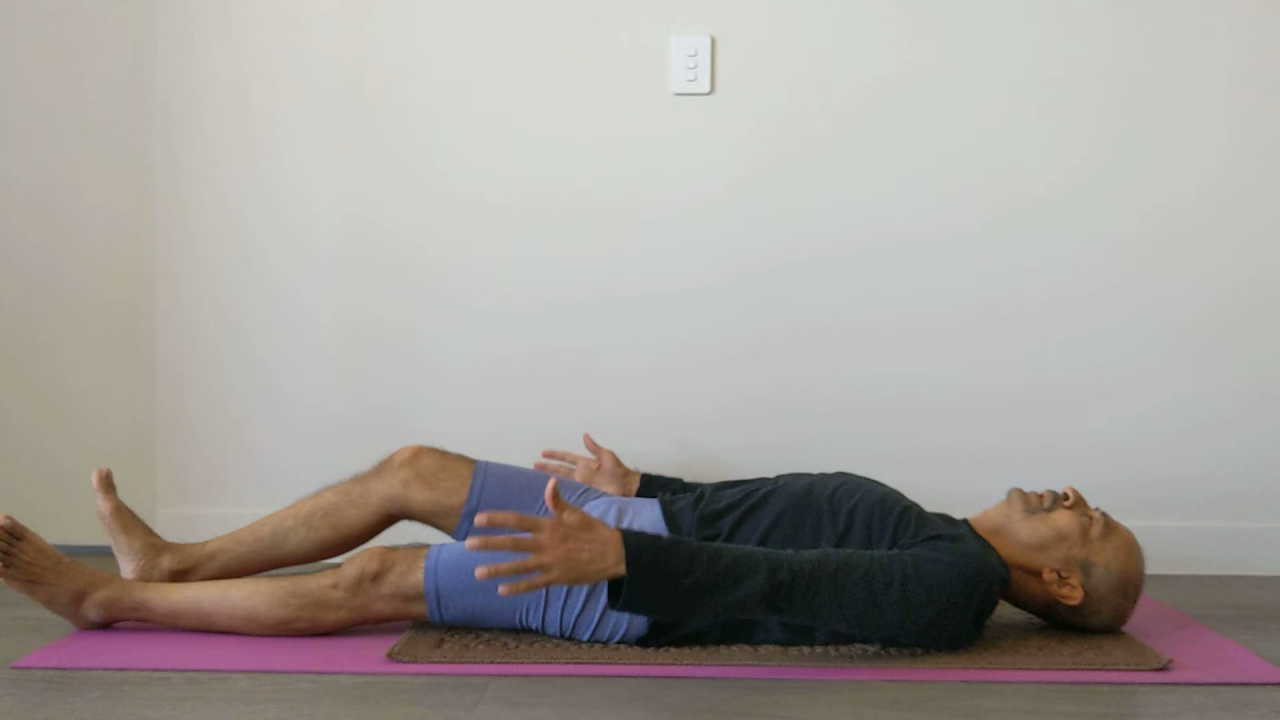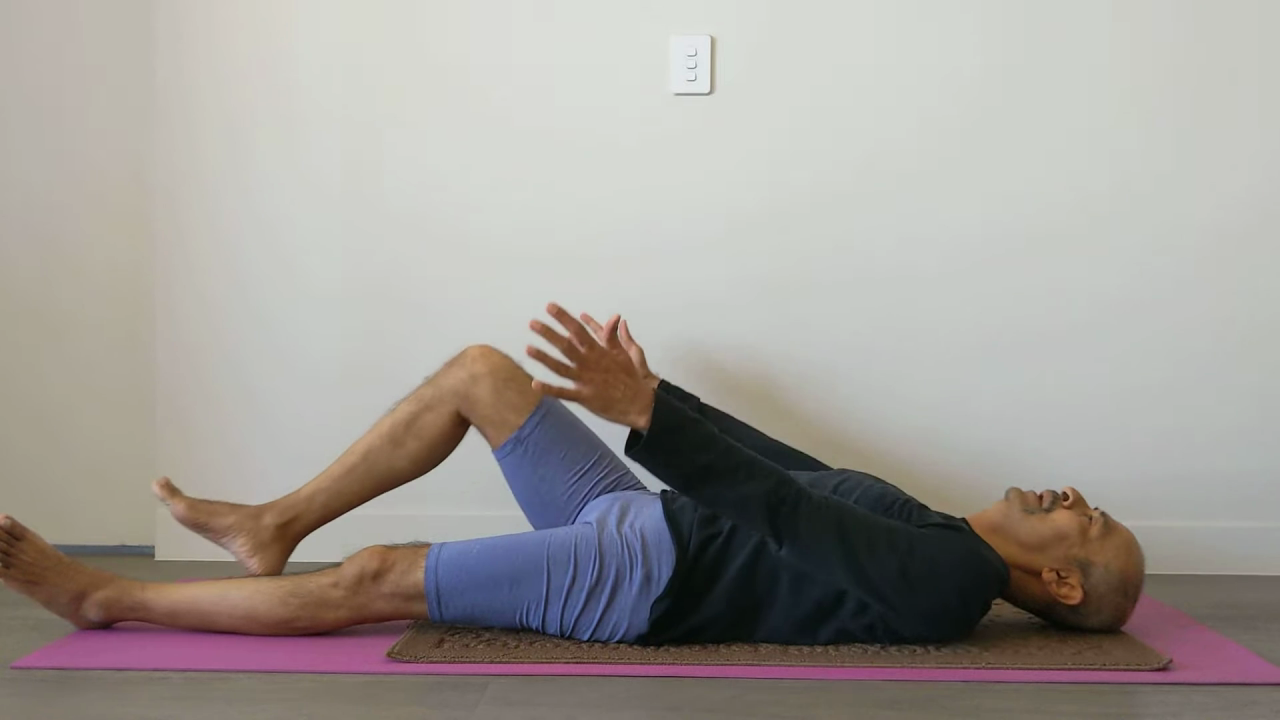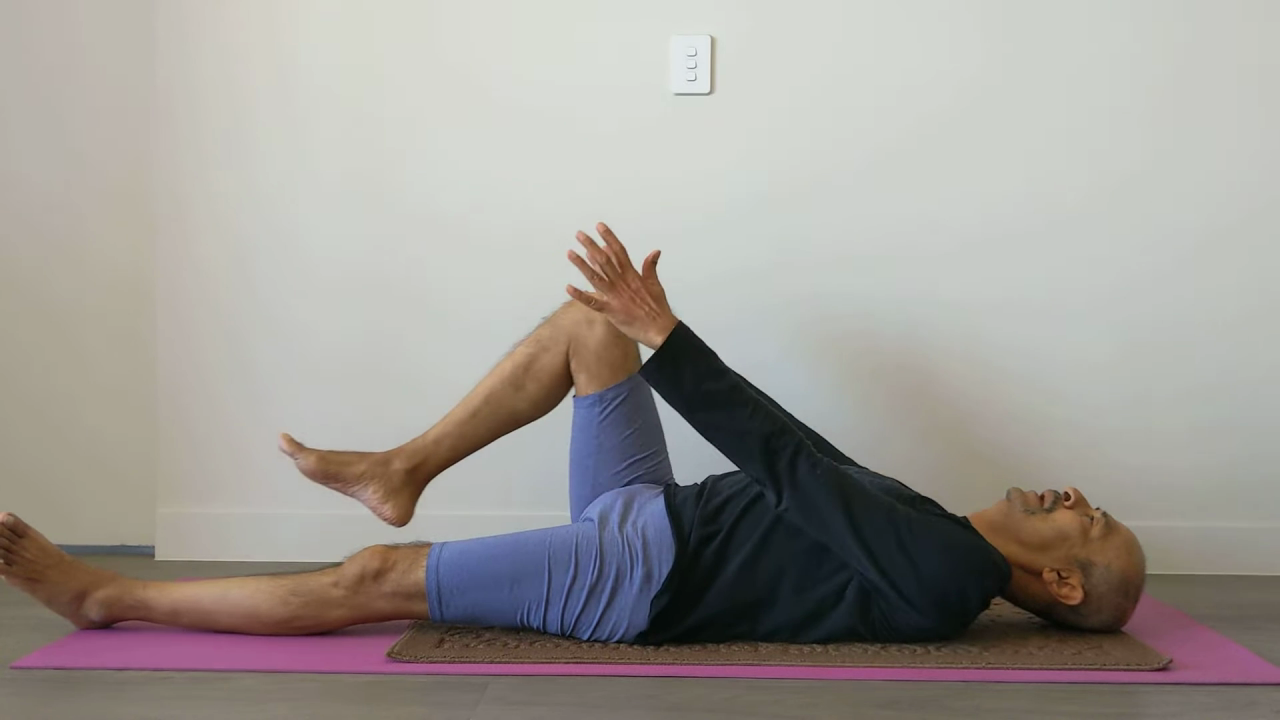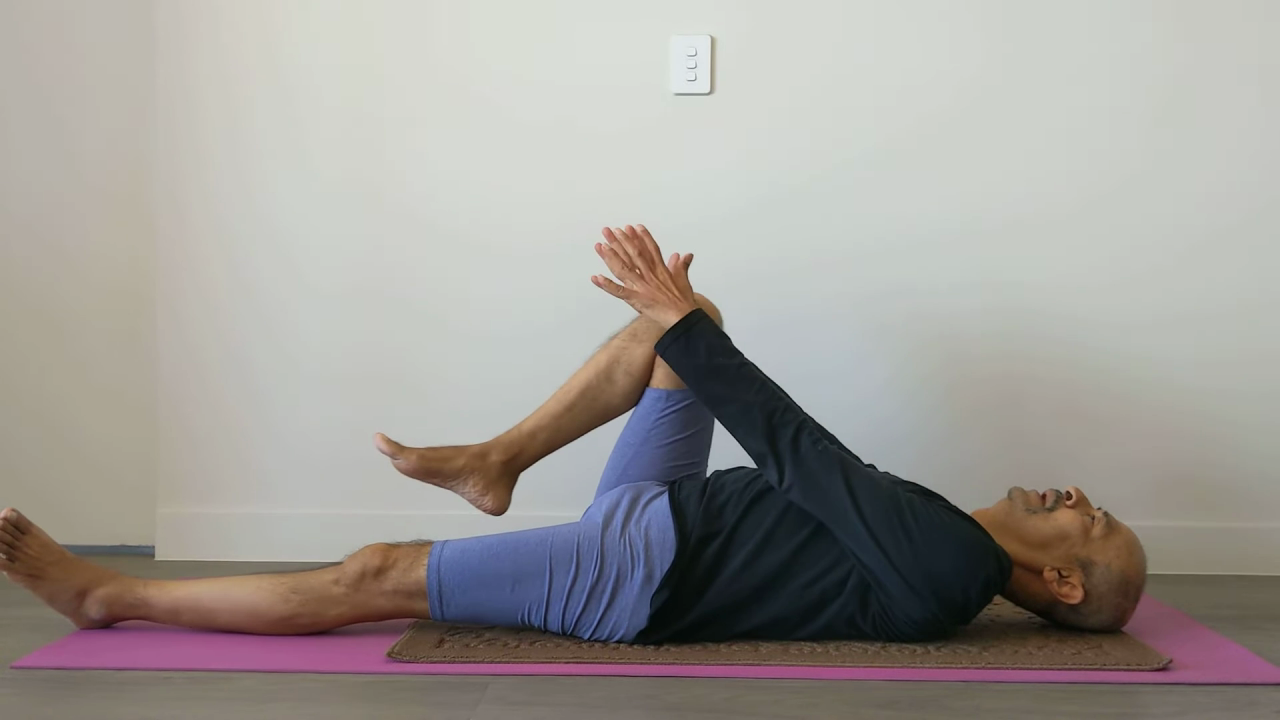
dt=0.3s
person 1, frame 1
left shoulder: (951, 590)
right shoulder: (931, 538)
left elbow: (785, 582)
left wrist: (615, 559)
right wrist: (633, 496)
left hip: (646, 589)
right hip: (652, 524)
left knee: (372, 582)
right knee: (411, 469)
left ankle: (105, 603)
right ankle: (177, 562)
person 1, frame 2
left shoulder: (942, 584)
right shoulder: (929, 538)
left elbow: (787, 513)
right elbow: (784, 465)
left wrist: (642, 411)
right wrist: (651, 399)
left hip: (640, 581)
right hip: (650, 521)
left knee: (371, 582)
right knee: (473, 371)
left ankle: (107, 598)
right ankle: (266, 527)
person 1, frame 3
left shoulder: (942, 574)
right shoulder: (930, 535)
left elbow: (787, 465)
right elbow: (803, 475)
left wrist: (660, 339)
right wrist: (656, 332)
left hip: (634, 578)
right hip: (650, 521)
left knee: (368, 584)
right knee: (581, 326)
left ankle: (107, 598)
right ankle: (401, 474)
person 1, frame 4
left shoulder: (945, 567)
right shoulder: (940, 545)
left elbow: (795, 452)
right elbow: (816, 475)
left wrist: (684, 325)
right wrist: (683, 319)
left hip: (636, 576)
right hip: (657, 515)
left knee: (370, 579)
right knee: (683, 321)
left ankle: (108, 596)
right ankle: (494, 465)
